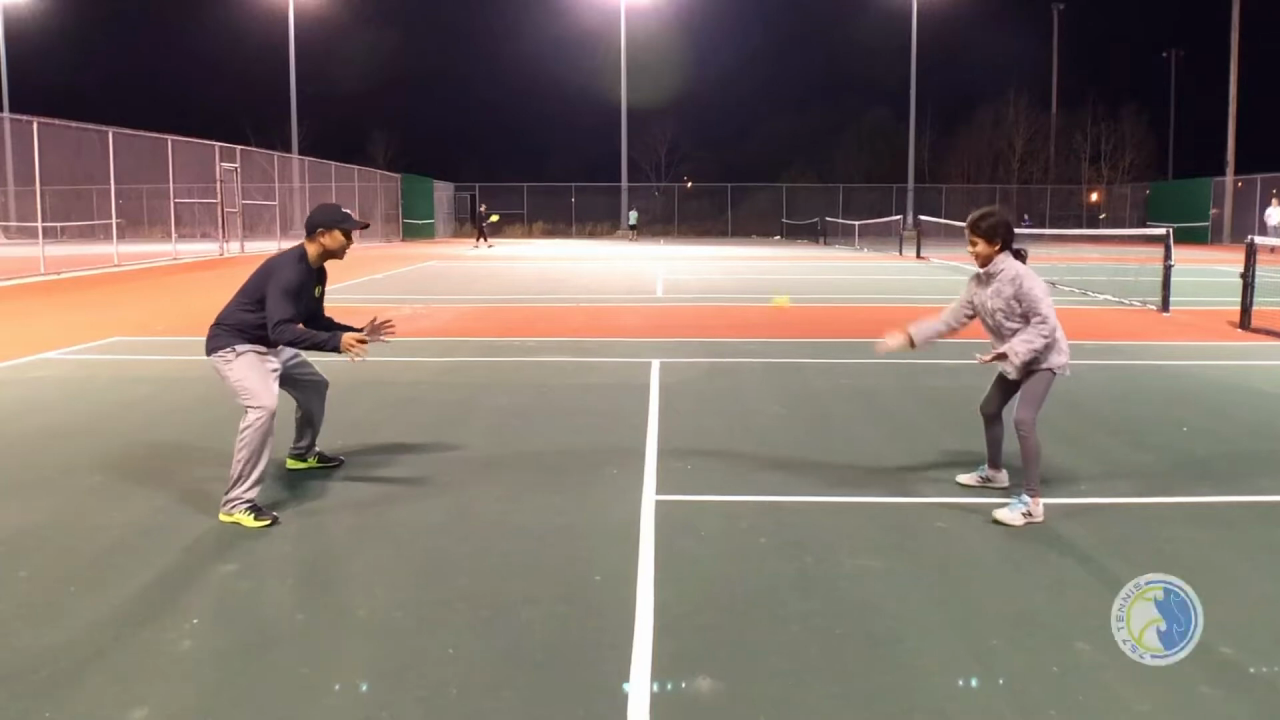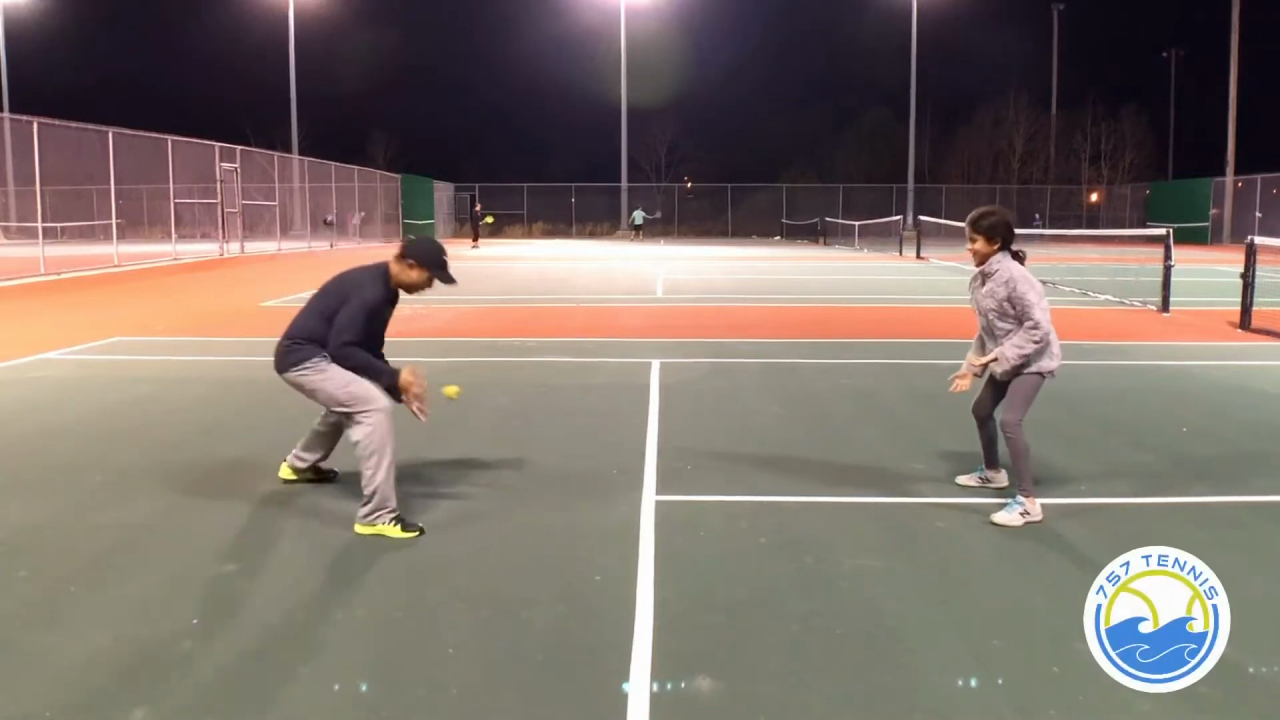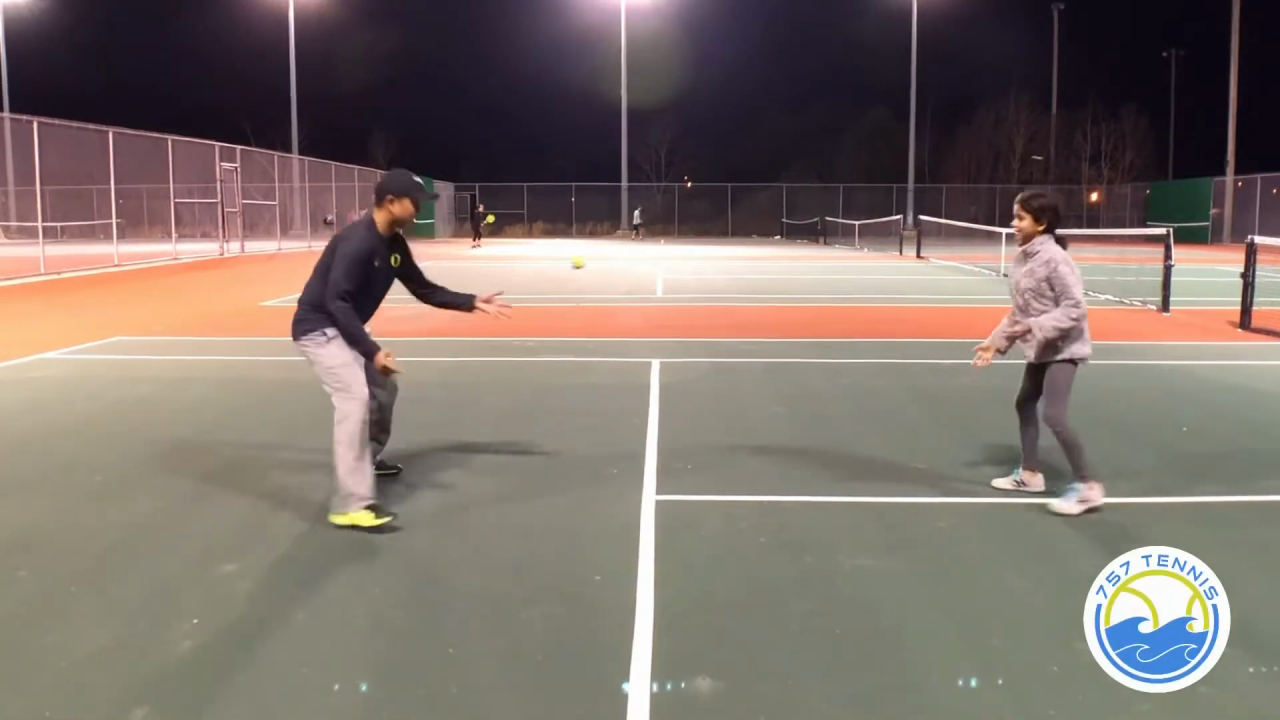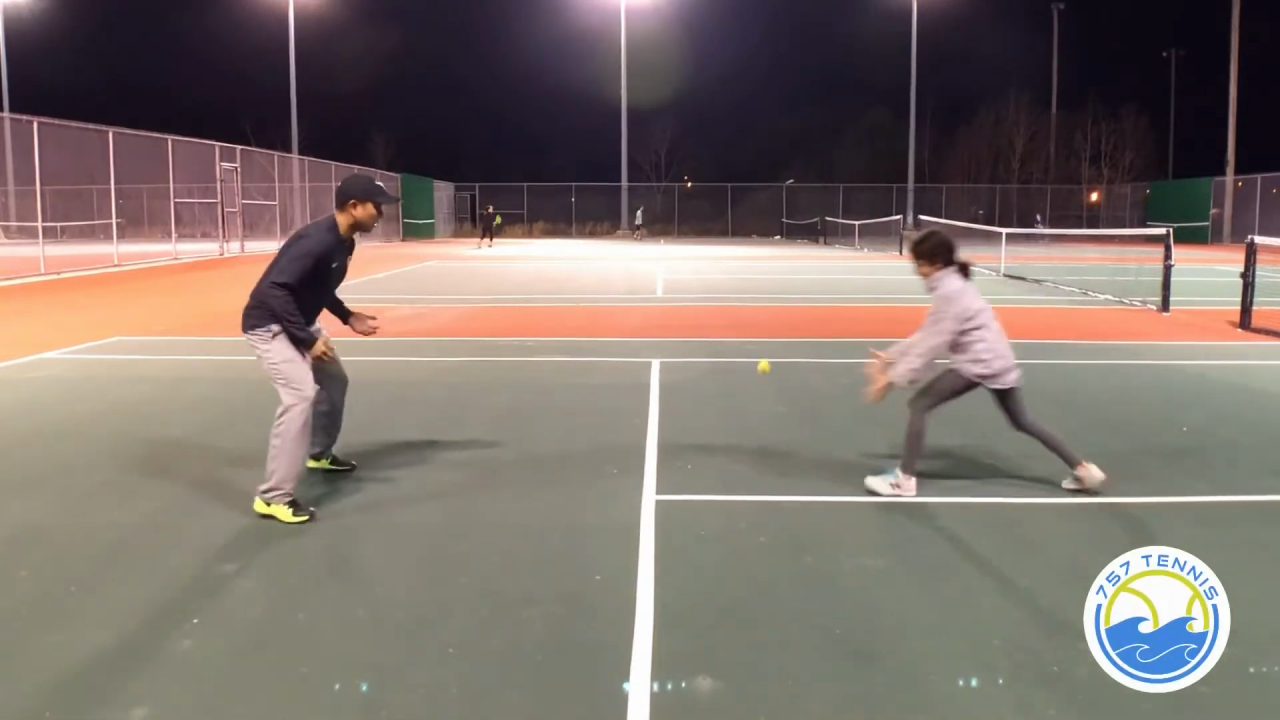
dt=0.7s
person 1, frame 1
left shoulder: (316, 272)
right shoulder: (289, 270)
left elbow: (314, 320)
right elbow: (282, 330)
left wrist: (356, 333)
right wrist: (336, 342)
left hip: (269, 344)
right hip: (234, 344)
left knee: (314, 386)
right knee: (264, 406)
left ankle: (303, 453)
right ankle: (237, 503)
person 1, frame 2
left shoulder: (387, 291)
right shoulder: (369, 290)
left elbow: (370, 347)
right elbow: (343, 348)
left wrist: (399, 389)
right wrist: (393, 378)
left hip: (309, 355)
right hip: (303, 359)
left knee: (347, 406)
right knee: (375, 408)
left ankle: (299, 465)
right ankle: (377, 515)
person 1, frame 3
left shoulder: (395, 244)
right shoulder: (358, 241)
left elbow: (423, 289)
right elbow: (337, 302)
left wrist: (472, 302)
right wrist: (374, 350)
left hip: (347, 330)
right hip: (319, 328)
left knee: (383, 390)
right knee: (356, 400)
left ankle: (365, 460)
right ankle: (354, 504)
person 1, frame 4
left shoulder: (345, 242)
right shoulder: (317, 240)
right elbow: (276, 289)
left wrist: (348, 317)
right wrist: (308, 339)
left hip: (300, 323)
right hip: (269, 323)
left knee: (334, 382)
right knee: (301, 394)
left ankle: (317, 453)
right ankle: (275, 494)
person 2, frame 1
left shoulder: (1021, 278)
right shoulder: (979, 281)
left elbow: (1046, 324)
right elbow: (953, 318)
left wrist: (1011, 350)
right wrist: (910, 336)
left hip: (1043, 356)
right hip: (1011, 358)
left knee: (1023, 420)
right knee: (991, 408)
left ankle: (1032, 503)
right ankle: (994, 471)
person 2, frame 2
left shoulder: (1015, 277)
right shoulder: (979, 279)
left elbow: (1038, 327)
left wrist: (1000, 355)
right wrist: (972, 366)
left hip: (1033, 359)
right hip: (1007, 360)
left knee: (1009, 421)
right knee: (982, 411)
left ankle: (1027, 502)
right ankle: (993, 472)
person 2, frame 3
left shoulder: (1055, 259)
right shoulder: (1021, 261)
left elbow: (1076, 309)
right elbow: (1020, 310)
left wrist: (1034, 327)
right wrist: (997, 342)
left hip: (1063, 348)
right hip: (1041, 348)
left knee: (1054, 416)
right knee: (1024, 404)
left ankle: (1088, 485)
right ankle: (1030, 474)
person 2, frame 4
left shoulder: (948, 293)
right shoulder: (950, 287)
left elbow: (933, 343)
right elbow: (926, 335)
left wrist: (895, 377)
right wrist: (890, 358)
left hip: (978, 363)
right hip: (998, 361)
left knee: (918, 405)
right knee: (1021, 420)
left ankle: (905, 479)
right ankle: (1083, 470)
